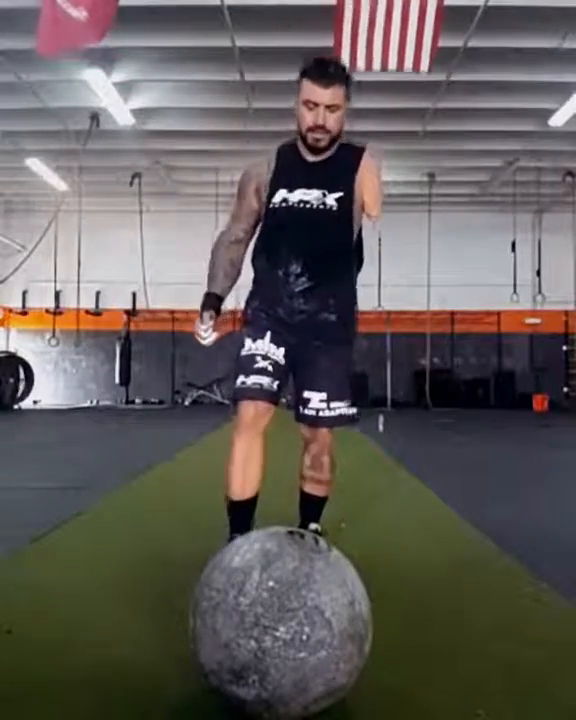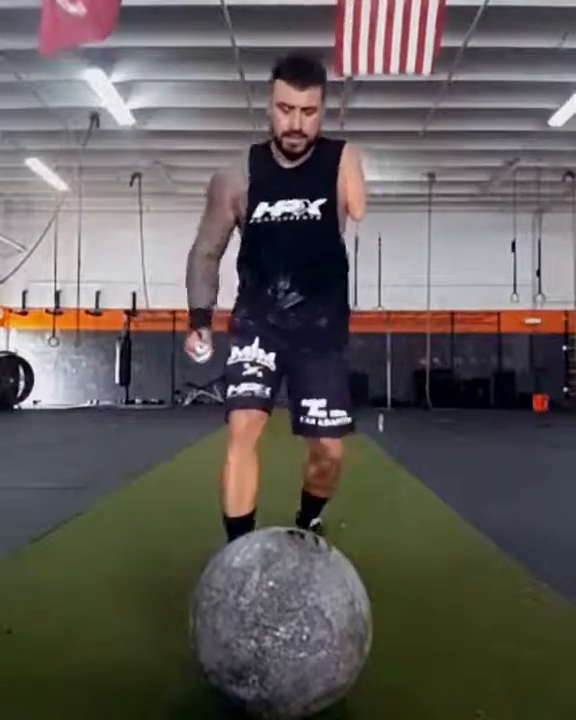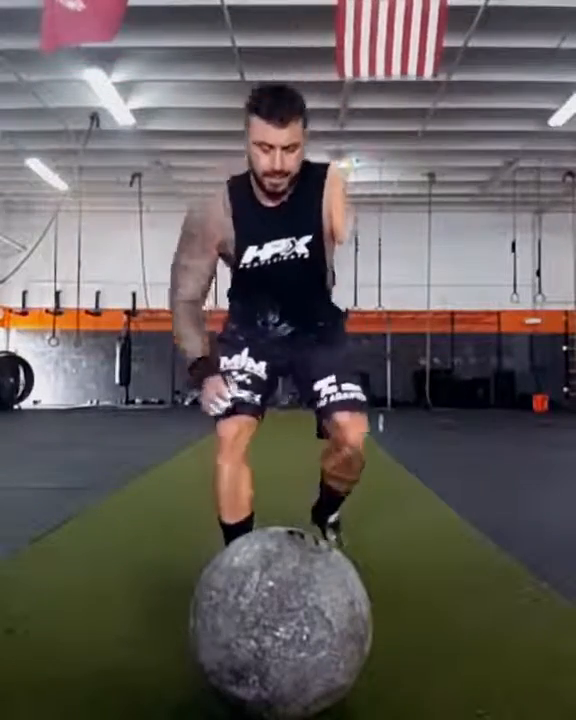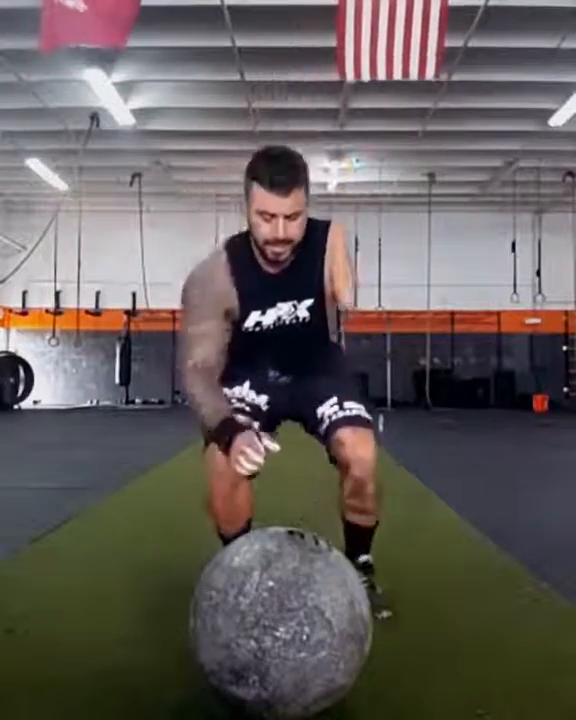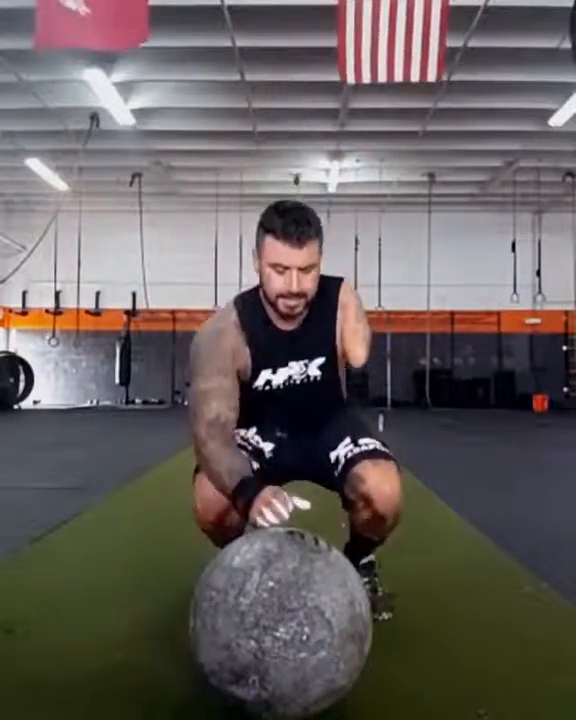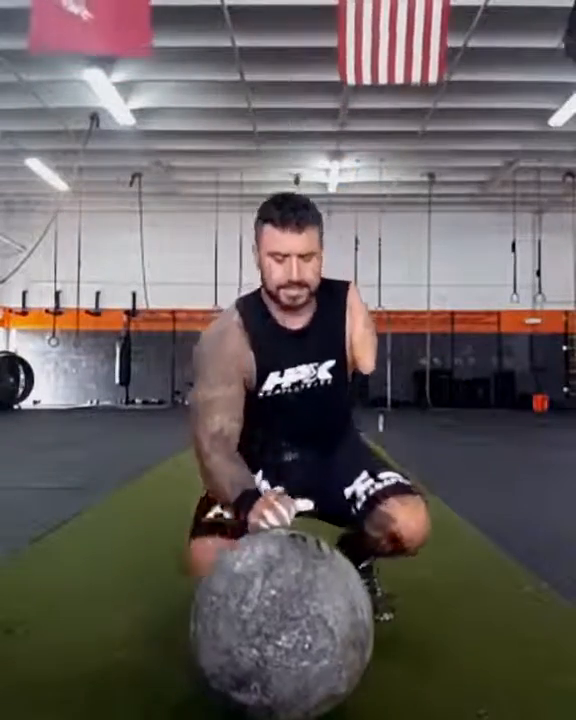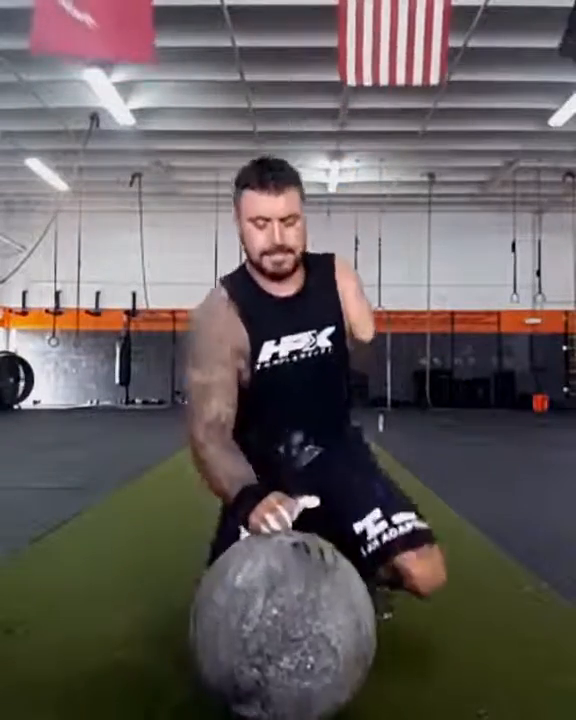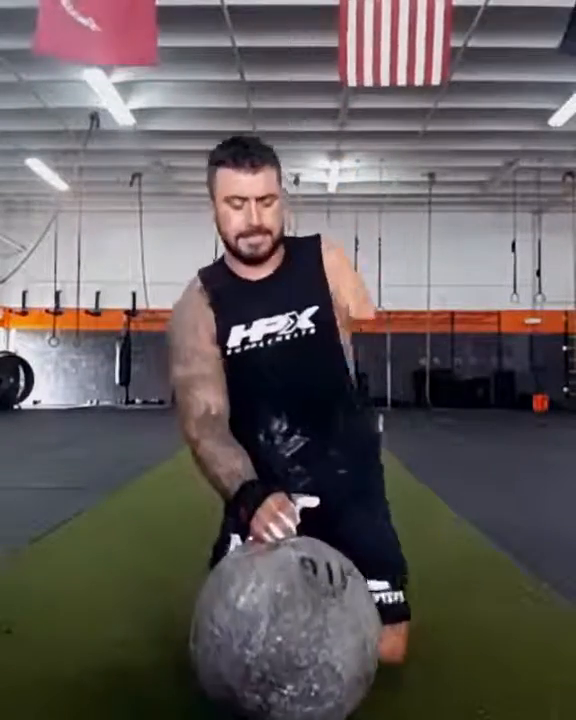
dt=0.2s
person 1, frame 1
left shoulder: (362, 166)
right shoulder: (266, 169)
right elbow: (233, 239)
right wrist: (212, 301)
left hip: (329, 323)
right hip: (269, 314)
left knee: (319, 436)
right knee: (251, 418)
left ankle: (309, 534)
right ankle: (240, 544)
person 1, frame 2
left shoulder: (344, 163)
right shoulder: (237, 176)
right elbow: (206, 253)
right wrist: (199, 316)
left hip: (322, 326)
right hip: (258, 320)
left knee: (328, 448)
right knee: (243, 430)
left ankle: (308, 524)
person 1, frame 3
left shoulder: (328, 185)
right shoulder: (215, 214)
right elbow: (186, 300)
right wrist: (204, 368)
left hip: (316, 330)
right hip: (250, 332)
left knee: (352, 434)
right knee: (231, 439)
left ankle: (326, 519)
person 1, frame 4
left shoulder: (329, 243)
right shoulder: (214, 277)
right elbow: (198, 368)
right wrist: (228, 432)
left hip: (318, 371)
right hip: (252, 375)
left knee: (360, 454)
right knee: (227, 465)
left ankle: (357, 564)
person 1, frame 5
left shoulder: (341, 301)
right shoulder: (224, 333)
right elbow: (210, 428)
right wrist: (248, 492)
left hip: (327, 425)
right hip: (258, 431)
left knee: (384, 491)
right knee: (211, 499)
left ankle: (359, 564)
person 1, frame 6
left shoulder: (346, 302)
right shoulder: (228, 338)
right elbow: (214, 442)
right wrist: (248, 500)
left hip: (333, 450)
right hip: (261, 462)
left knee: (411, 527)
right knee: (207, 560)
left ankle: (355, 562)
person 1, frame 7
left shoulder: (336, 274)
right shoulder: (218, 318)
right elbow: (210, 432)
right wrist: (250, 499)
left hip: (340, 460)
right hip: (263, 475)
left knee: (425, 577)
left ankle: (355, 564)
person 1, frame 8
left shoulder: (326, 261)
right shoulder: (197, 309)
right elbow: (205, 424)
right wrist: (251, 497)
left hip: (347, 476)
right hip: (263, 486)
left knee: (387, 649)
